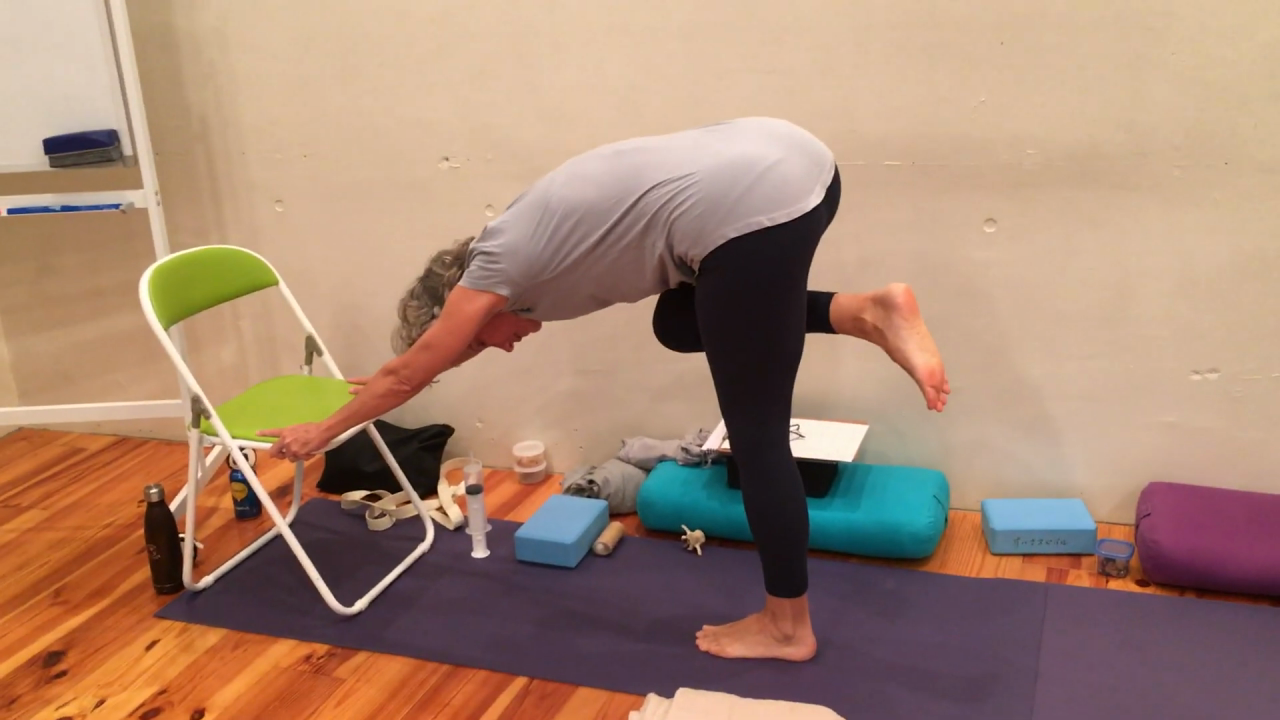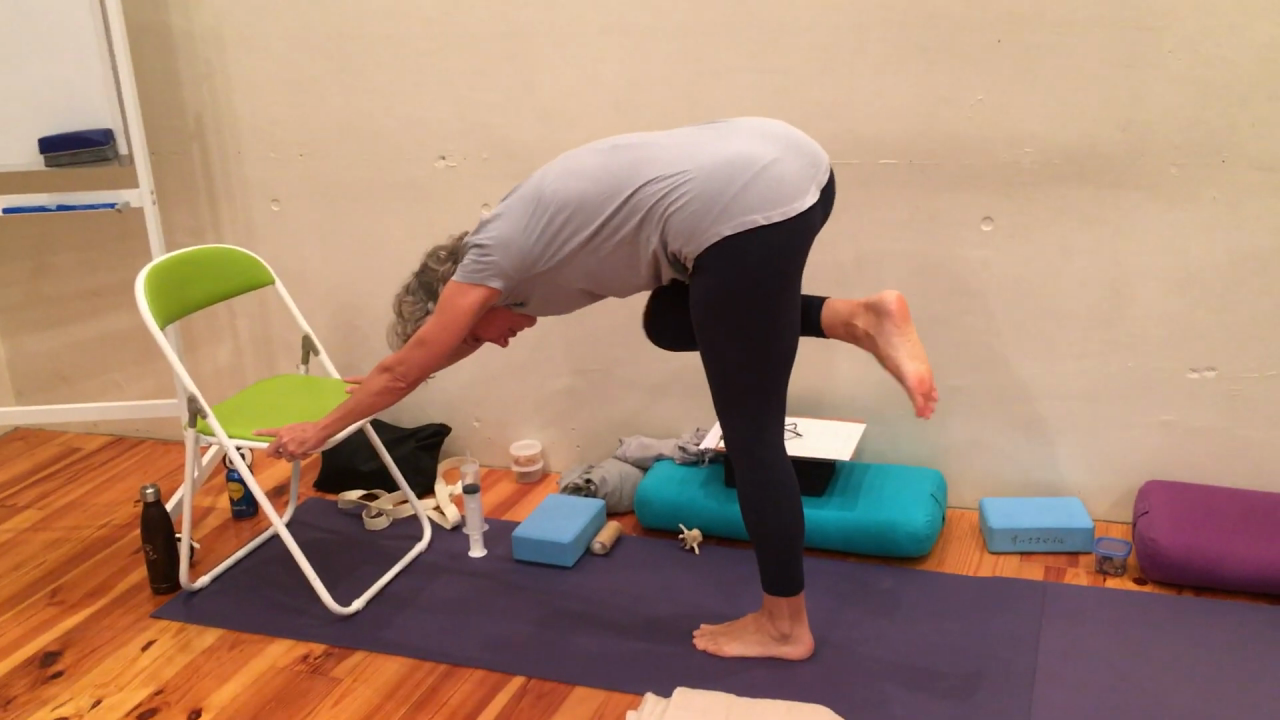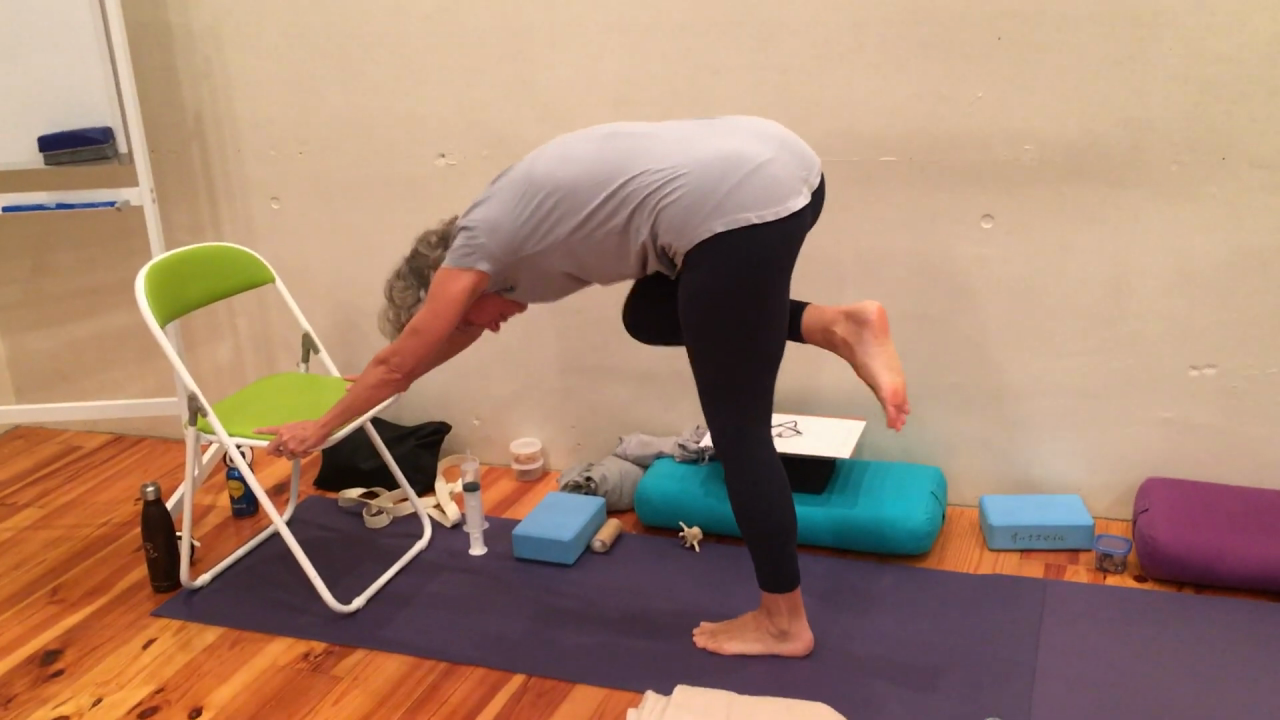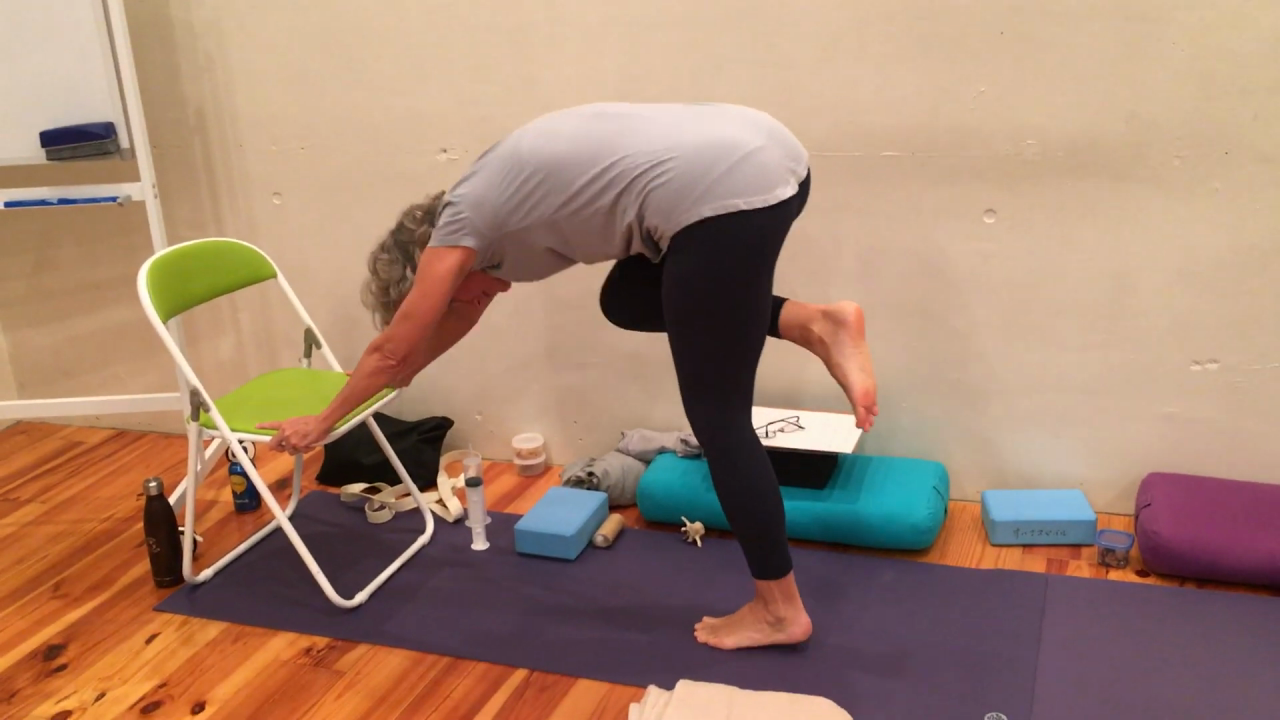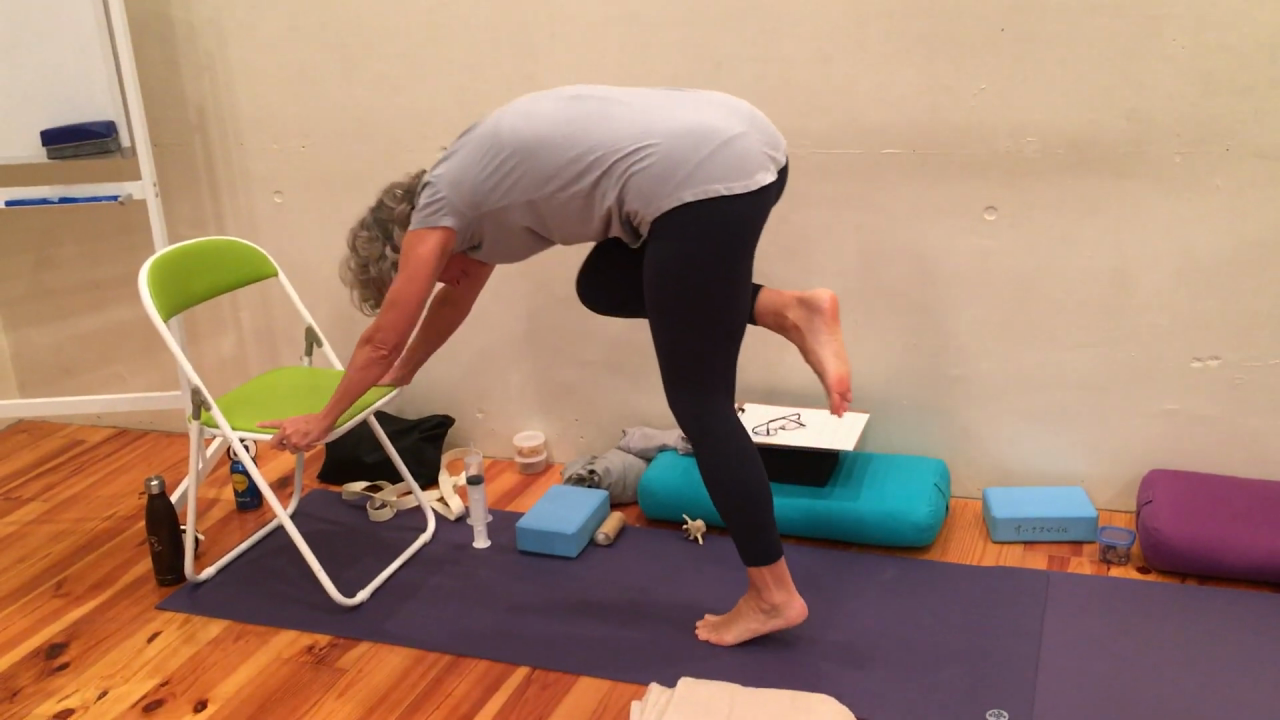
dt=0.2s
person 1, frame 1
left shoulder: (494, 271)
right shoulder: (521, 246)
left elbow: (407, 373)
left wrist: (321, 432)
right wrist: (391, 383)
left hip: (753, 207)
right hip: (793, 163)
left knee: (755, 436)
right knee: (680, 326)
left ankle: (786, 627)
right ankle: (866, 314)
person 1, frame 2
left shoulder: (486, 264)
right shoulder: (513, 241)
left elbow: (401, 370)
left wrist: (318, 431)
right wrist: (382, 385)
left hip: (746, 207)
right hip: (787, 163)
left knee: (749, 435)
right knee: (671, 325)
left ankle: (784, 626)
right ankle: (856, 319)
person 1, frame 3
left shoulder: (474, 249)
right shoulder: (504, 225)
left elbow: (396, 362)
right elbow: (448, 340)
left wrist: (320, 429)
right wrist: (396, 381)
left hip: (737, 205)
right hip: (778, 163)
left knee: (736, 430)
right knee: (650, 319)
left ankle: (783, 623)
right ankle: (836, 326)
person 1, frame 4
left shoulder: (457, 227)
right shoulder: (490, 204)
left elbow: (391, 350)
right elbow: (463, 310)
left wrist: (321, 424)
right wrist: (400, 376)
left hip: (723, 190)
right hip: (762, 154)
left knee: (716, 418)
right knee: (627, 303)
left ankle: (779, 610)
right ankle: (811, 324)
person 1, frame 5
left shoulder: (436, 209)
right shoulder: (472, 188)
left elbow: (383, 340)
right elbow: (457, 298)
left wrist: (323, 421)
right wrist: (402, 373)
left hip: (702, 177)
right hip: (740, 143)
left knee: (698, 404)
right knee: (603, 287)
left ankle: (773, 596)
right ankle: (787, 310)
